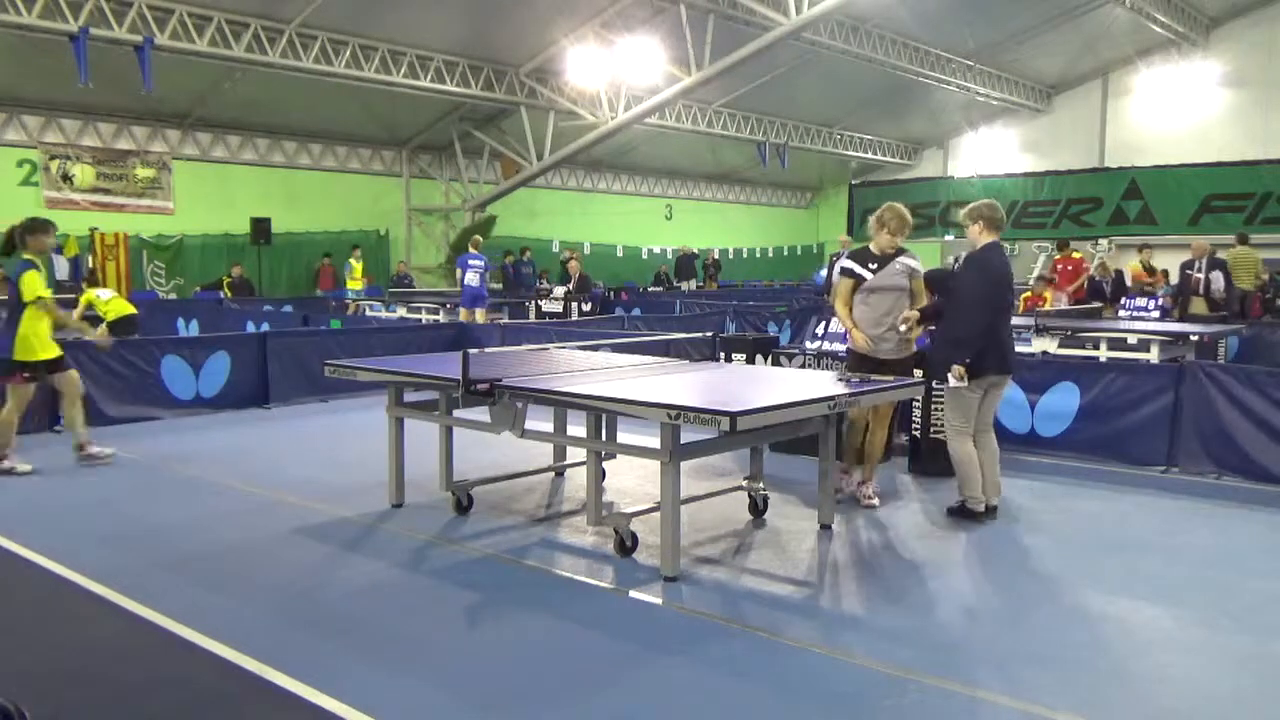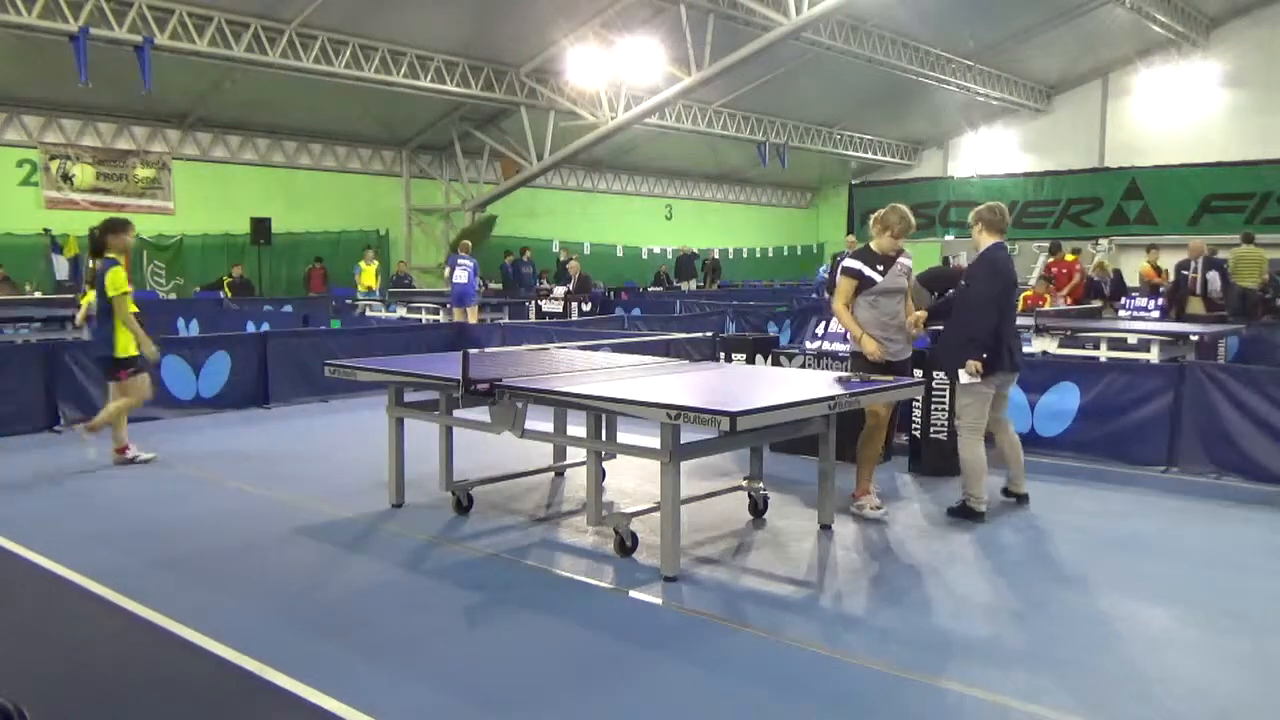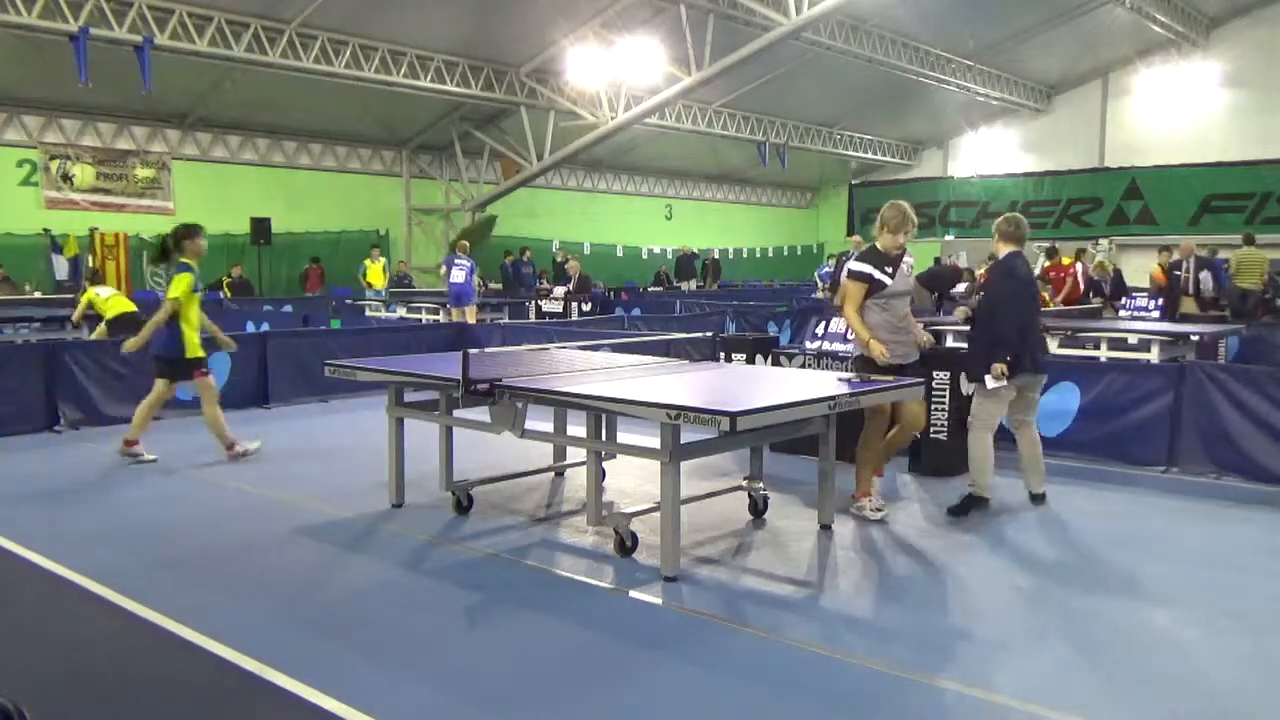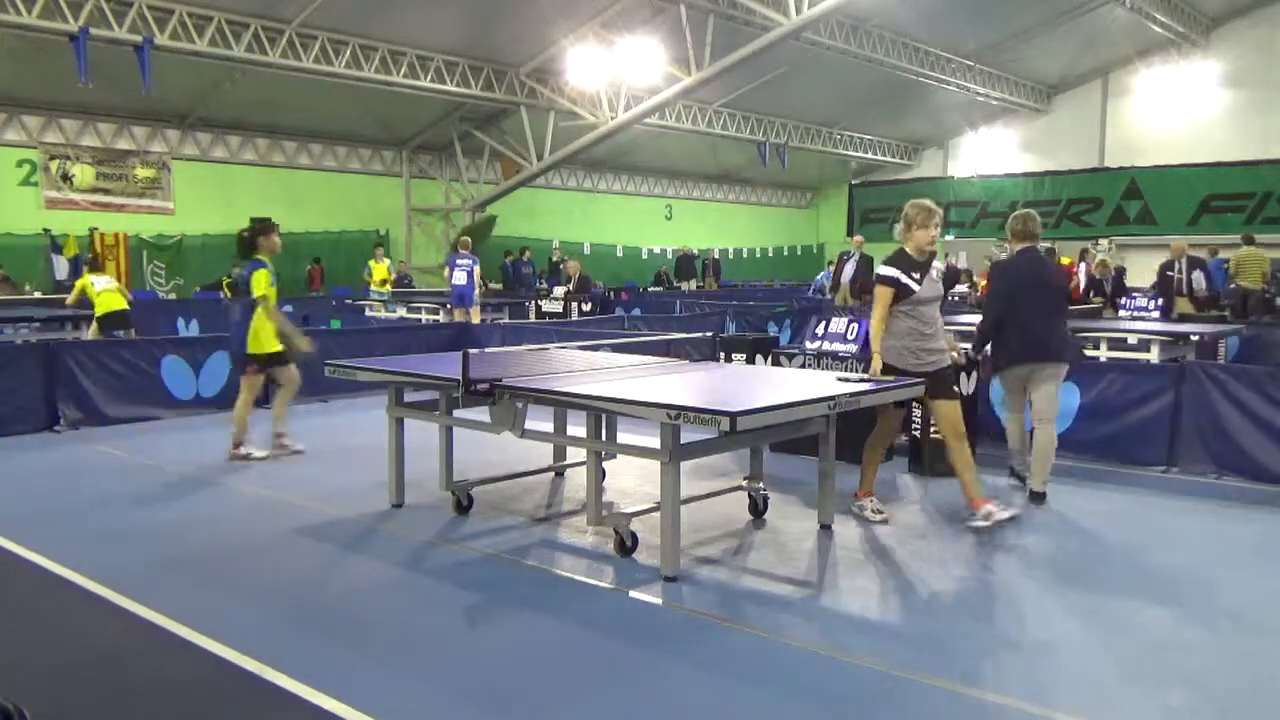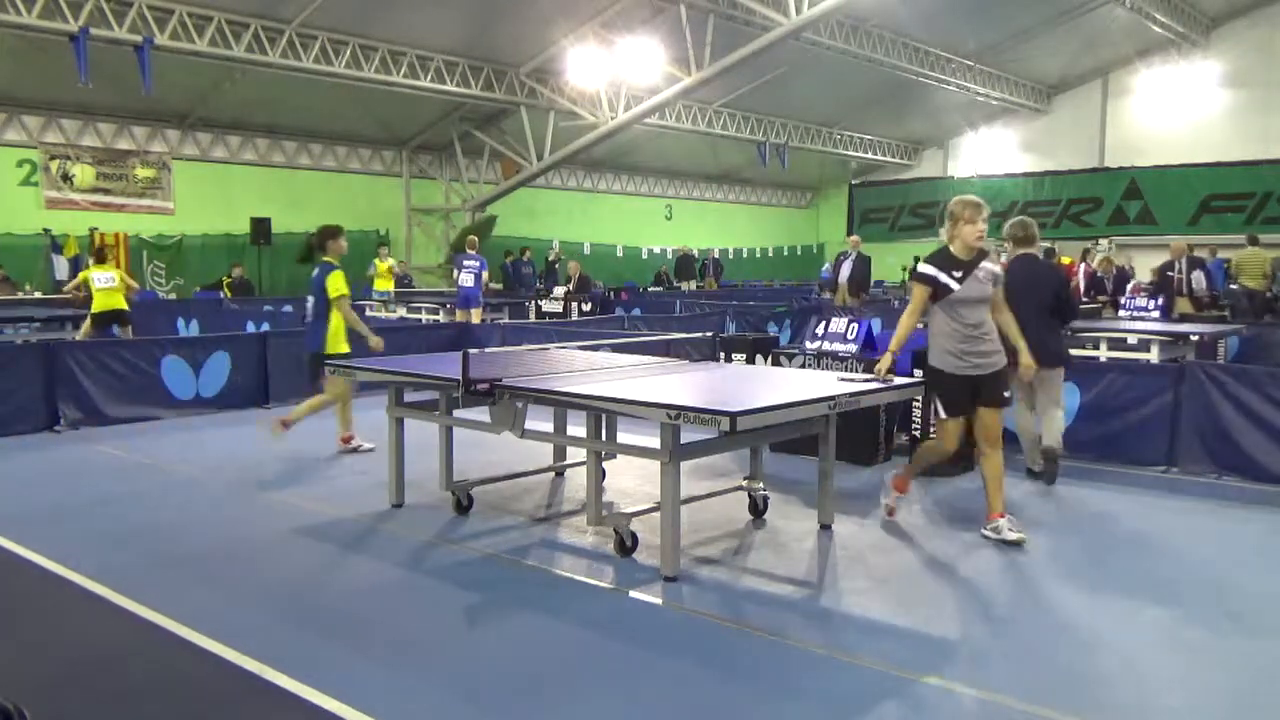
dt=0.3s
person 1, frame 1
left shoulder: (908, 261)
right shoulder: (854, 260)
left elbow: (920, 302)
right elbow: (840, 303)
right wrist: (853, 330)
left hip: (897, 352)
right hip: (863, 351)
left knee: (882, 418)
right knee: (856, 415)
left ankle: (867, 481)
right ankle: (846, 472)
person 1, frame 2
left shoulder: (904, 261)
right shoulder: (857, 260)
right elbow: (839, 306)
left wrist: (913, 319)
right wrist: (863, 338)
left hip: (899, 353)
right hip: (868, 353)
left knee: (883, 422)
right knee: (876, 419)
left ankle: (867, 482)
right ankle: (860, 494)
person 1, frame 3
left shoulder: (905, 260)
right shoulder: (864, 262)
right elbow: (850, 311)
left wrist: (917, 331)
right wrist: (870, 342)
left hip: (907, 355)
right hip: (875, 357)
left knee: (914, 422)
right knee: (877, 423)
left ankle: (872, 472)
right ankle: (861, 495)
person 1, frame 4
left shoulder: (935, 264)
right shoulder: (892, 266)
right elbow: (879, 316)
left wrist: (948, 344)
right wrist: (877, 355)
left hip: (936, 362)
right hip: (900, 364)
left knee: (956, 433)
right knee: (886, 430)
left ankle: (980, 507)
right ankle: (864, 496)
person 1, frame 5
left shoulder: (990, 264)
right shoulder: (934, 265)
left elbow: (1000, 311)
right elbow: (912, 313)
left wrist: (1023, 350)
right wrist: (890, 352)
left hip: (990, 363)
right hip: (948, 366)
left knee: (991, 440)
right knee: (948, 444)
left ankle: (996, 518)
right ankle: (900, 481)
person 2, frame 1
left shoulder: (977, 262)
right shoulder: (1001, 263)
left elbow: (972, 315)
left wrist: (962, 359)
right wrist: (922, 313)
left hip: (974, 363)
right hip: (997, 360)
left knee: (959, 434)
right knee: (983, 430)
left ankle: (974, 504)
right ankle: (990, 499)
person 2, frame 2
left shoulder: (987, 261)
right shoulder: (1002, 261)
left elbow: (983, 312)
right elbow: (963, 300)
left wrist: (975, 353)
right wrist: (929, 313)
left hip: (983, 359)
right hip: (1004, 358)
left knee: (970, 431)
right knee: (999, 423)
left ankle: (975, 503)
right ankle: (1018, 486)
person 2, frame 3
left shoulder: (1002, 270)
right shoulder: (1026, 271)
left elbow: (1004, 316)
left wrist: (1000, 357)
right wrist: (973, 314)
left hip: (1010, 361)
right hip: (1033, 360)
left knee: (981, 427)
right knee: (1025, 424)
left ankle: (979, 492)
right ankle: (1037, 488)
person 2, frame 4
left shoulder: (1003, 269)
right shoulder: (1055, 269)
left elbow: (992, 314)
right elbow: (1063, 309)
left wrist: (977, 347)
left hip: (1014, 352)
right hip: (1052, 352)
left knee: (1014, 413)
right knee: (1045, 421)
left ankle: (1021, 468)
right ankle: (1037, 486)
person 2, frame 5
left shoulder: (1002, 275)
right shoulder: (1053, 273)
right elbow: (1071, 313)
right hip: (1049, 351)
left knee: (1023, 408)
right knee: (1052, 408)
left ankle: (1035, 464)
right ankle: (1051, 447)
person 3, frame 1
left shoulder: (32, 267)
right shoulder: (28, 271)
right elbow: (52, 310)
right wrist: (89, 331)
left hip: (45, 346)
right hip: (25, 349)
left knee: (74, 389)
left ankle: (83, 447)
person 3, frame 2
left shoulder: (108, 266)
right shoulder: (114, 268)
right elbow: (122, 312)
left wrist: (138, 340)
right wrist: (145, 341)
left hip: (120, 343)
right hip: (115, 345)
left knee: (120, 398)
right knee: (140, 395)
left ankle: (122, 449)
right ankle: (90, 429)
person 3, frame 3
left shoulder: (188, 271)
right shoulder: (184, 274)
left elbow: (196, 312)
right elbow: (166, 310)
left wrist: (220, 335)
right wrist: (140, 337)
left hip: (172, 347)
right hip: (182, 347)
left knee: (159, 397)
right knee: (210, 396)
left ankle: (130, 444)
right ankle: (231, 446)
person 3, frame 4
left shoulder: (262, 267)
right shoulder: (259, 269)
right elbow: (270, 310)
right wrist: (296, 336)
left hip: (269, 341)
right hip: (255, 341)
left knee: (292, 381)
right knee: (249, 394)
left ankle: (278, 435)
right ankle: (238, 446)
person 3, frame 5
left shoulder: (319, 269)
right shoulder: (333, 272)
right elbow: (345, 310)
right wrist: (369, 335)
left hip: (321, 341)
right hip: (329, 343)
left knee: (346, 390)
right knee: (336, 394)
left ankle: (347, 439)
right ankle: (287, 421)
